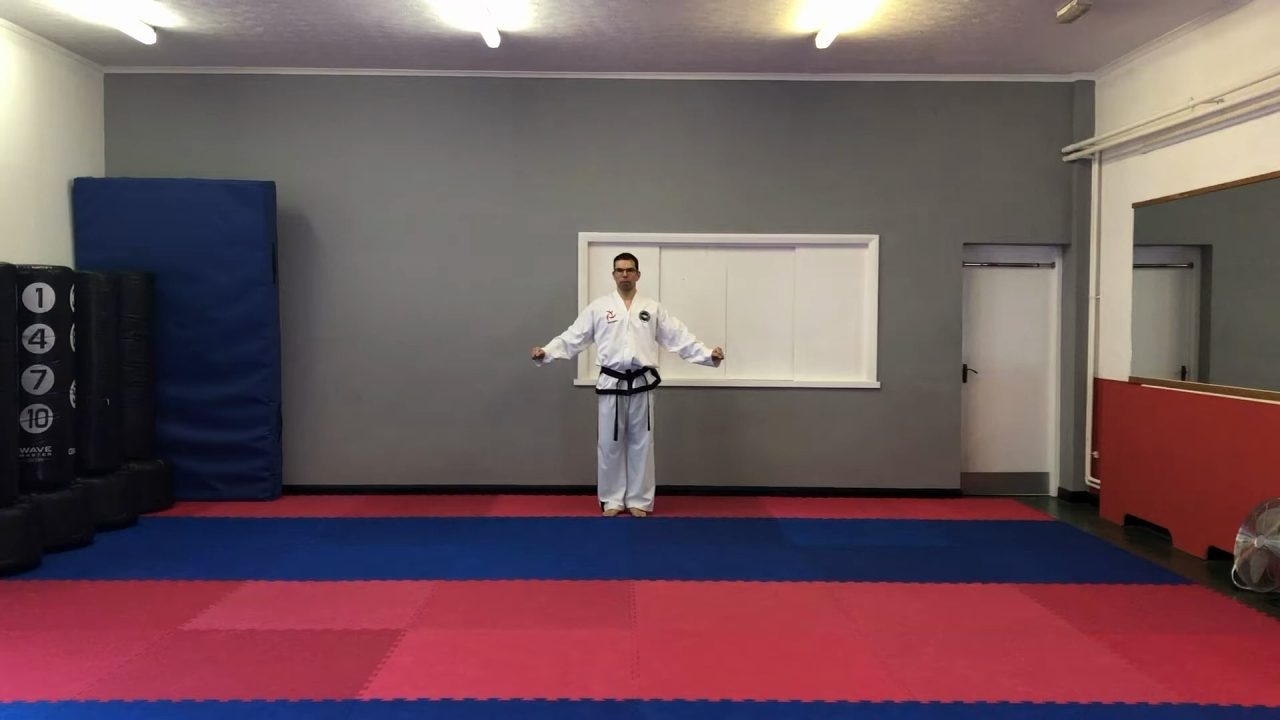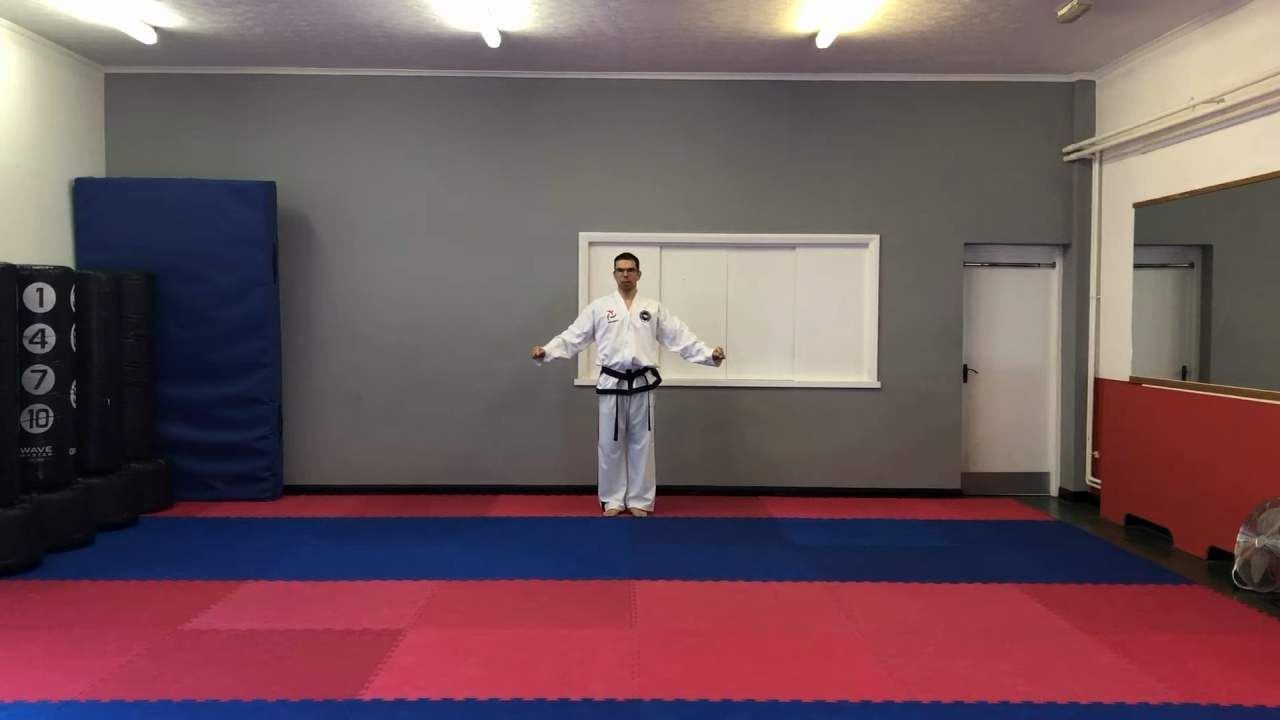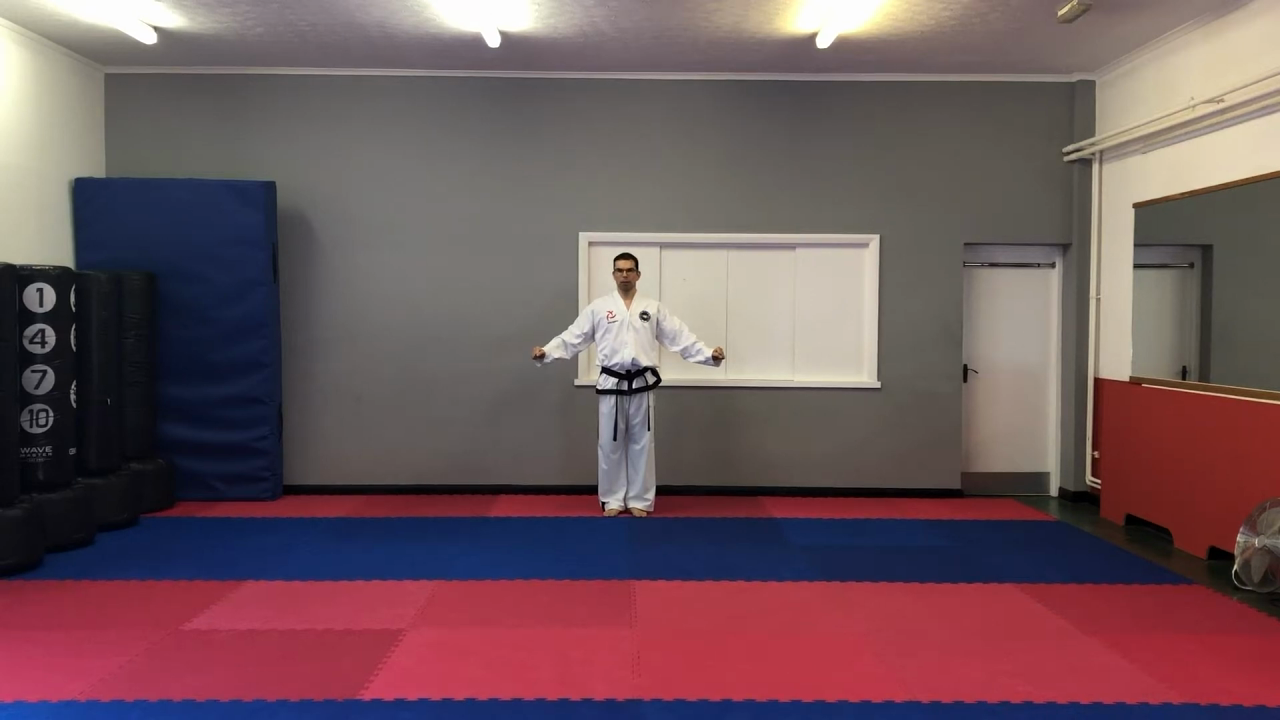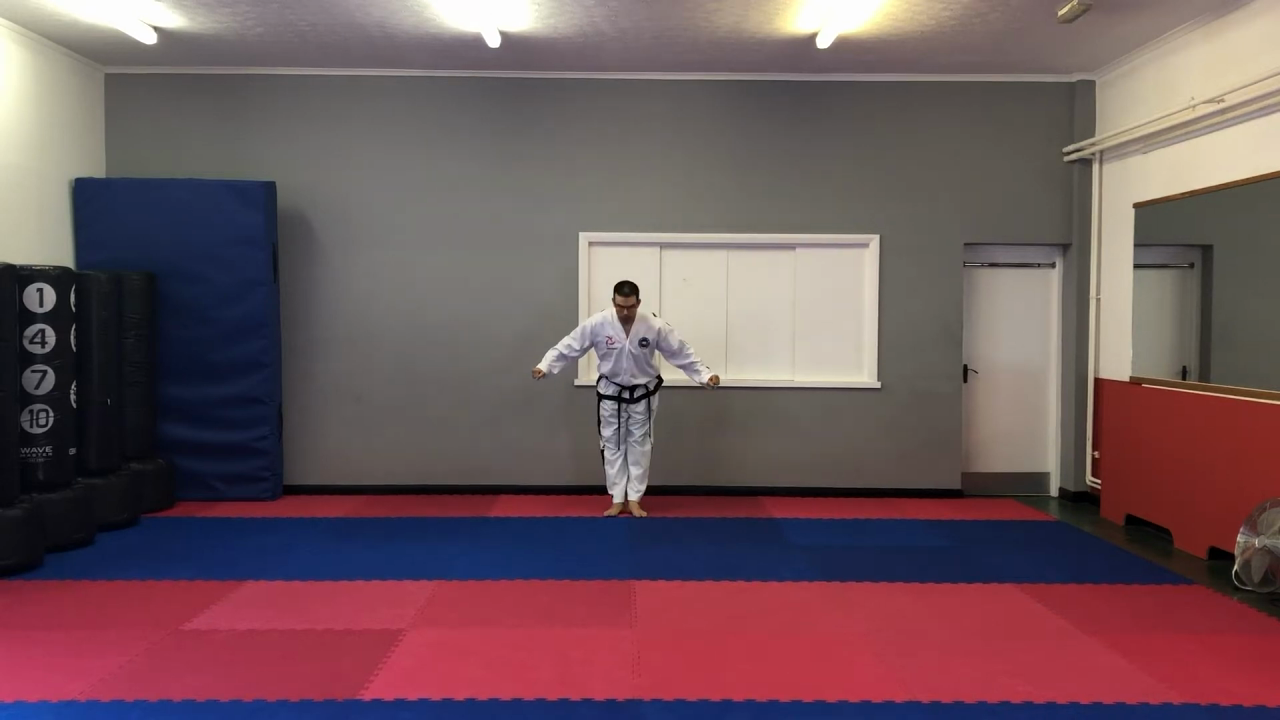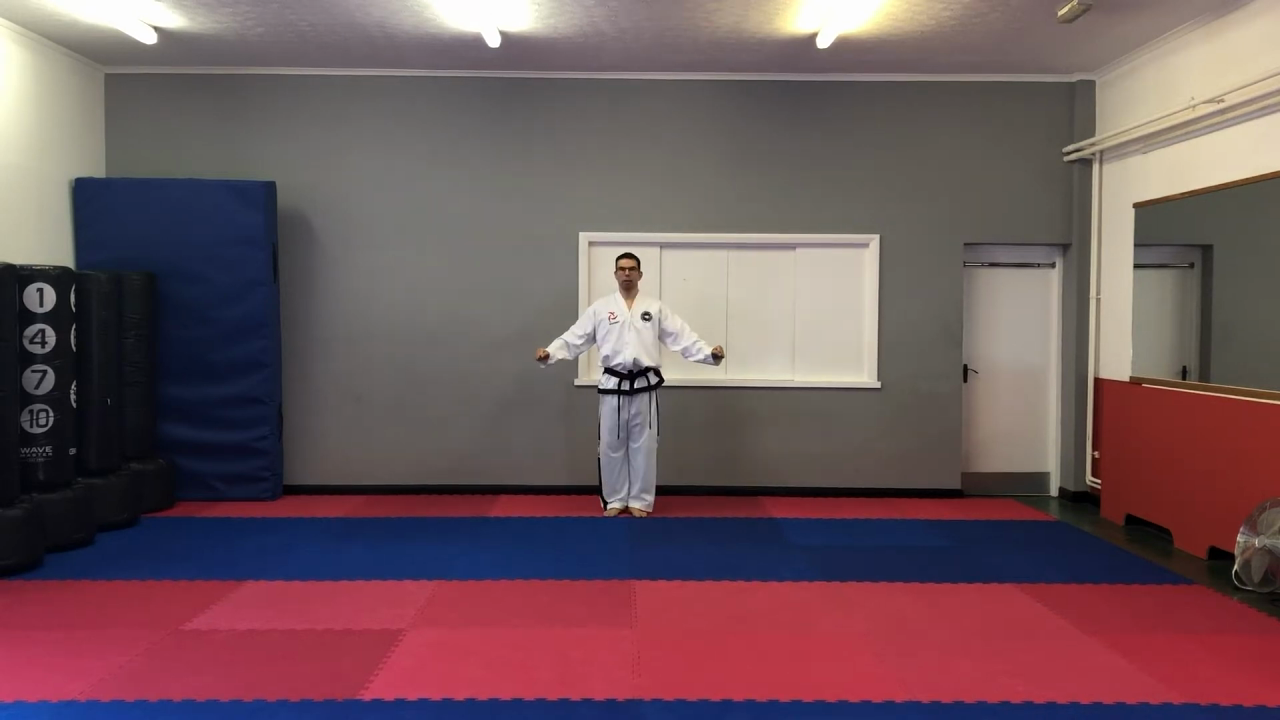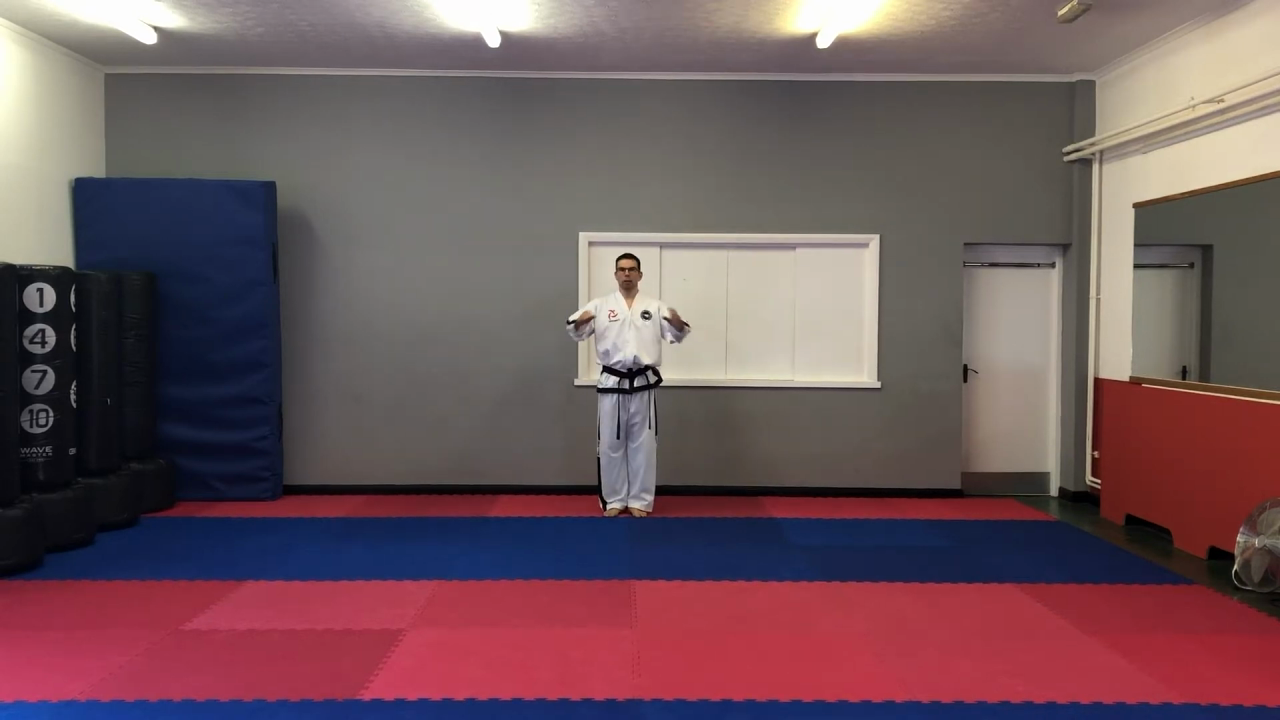
dt=0.7s
person 1, frame 1
left shoulder: (653, 308)
right shoulder: (598, 307)
left elbow: (679, 338)
right elbow: (573, 337)
left wrist: (708, 354)
right wrist: (546, 352)
left hip: (641, 383)
right hip: (611, 384)
left knee: (641, 443)
right knee: (610, 444)
left ankle: (639, 500)
right ankle: (612, 500)
person 1, frame 2
left shoulder: (654, 308)
right shoulder: (598, 307)
left elbow: (680, 338)
right elbow: (573, 337)
left wrist: (709, 353)
right wrist: (546, 351)
left hip: (642, 384)
right hip: (611, 384)
left knee: (641, 443)
right knee: (610, 444)
left ankle: (639, 500)
right ankle: (613, 500)
person 1, frame 3
left shoulder: (653, 308)
right shoulder: (598, 307)
left elbow: (680, 338)
right elbow: (573, 338)
left wrist: (709, 354)
right wrist: (546, 352)
left hip: (642, 384)
right hip: (611, 384)
left knee: (641, 444)
right knee: (610, 445)
left ankle: (639, 501)
right ankle: (613, 500)
person 1, frame 4
left shoulder: (654, 326)
right shoulder: (597, 323)
left elbow: (682, 353)
right elbow: (568, 347)
left wrist: (705, 375)
right wrist: (544, 366)
left hip: (643, 392)
right hip: (611, 391)
left knee: (639, 445)
right knee: (613, 445)
left ankle: (634, 499)
right ankle: (617, 499)
person 1, frame 5
left shoulder: (655, 307)
right shoulder: (600, 307)
left elbow: (682, 337)
right elbow: (575, 338)
left wrist: (710, 353)
right wrist: (549, 353)
left hip: (644, 386)
right hip: (612, 385)
left knee: (644, 445)
right knee: (611, 445)
left ankle: (639, 501)
right ankle: (615, 500)
person 1, frame 6
left shoulder: (654, 306)
right shoulder: (601, 305)
left elbow: (675, 333)
right elbow: (577, 328)
left wrist: (677, 323)
right wrist: (580, 322)
left hip: (643, 383)
right hip: (612, 383)
left knee: (643, 444)
right knee: (610, 444)
left ankle: (640, 500)
right ankle: (614, 500)
